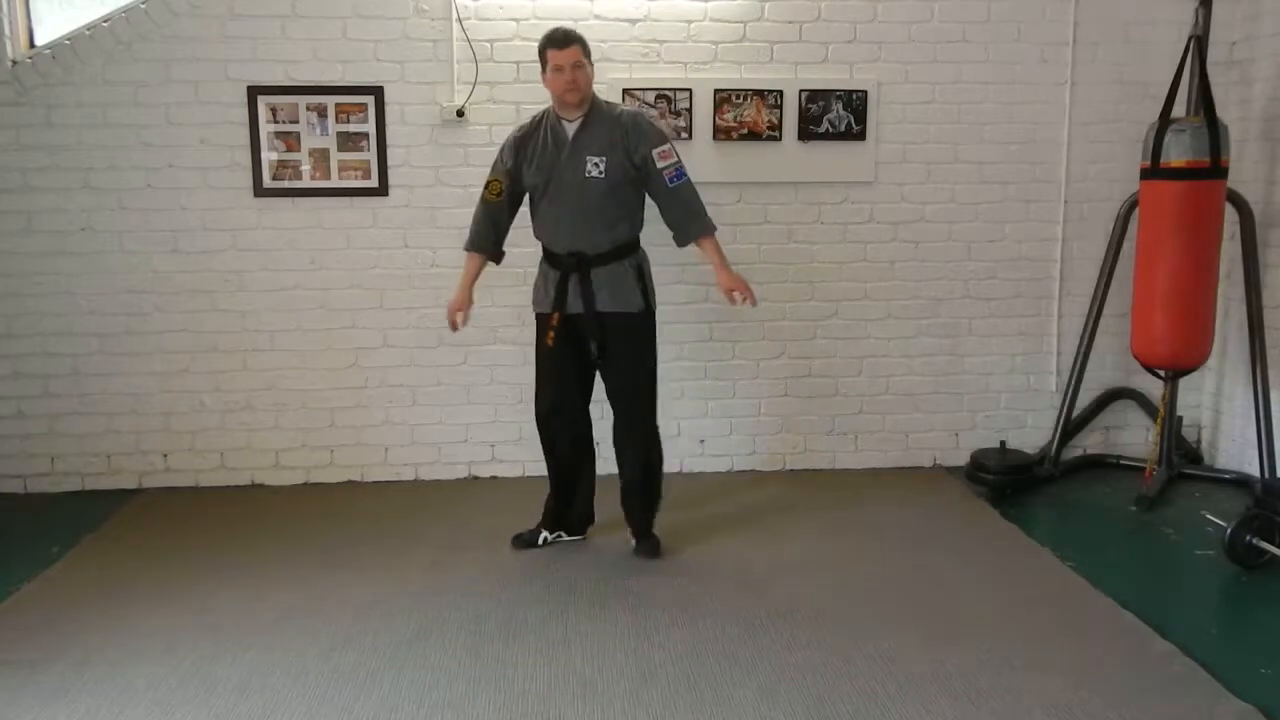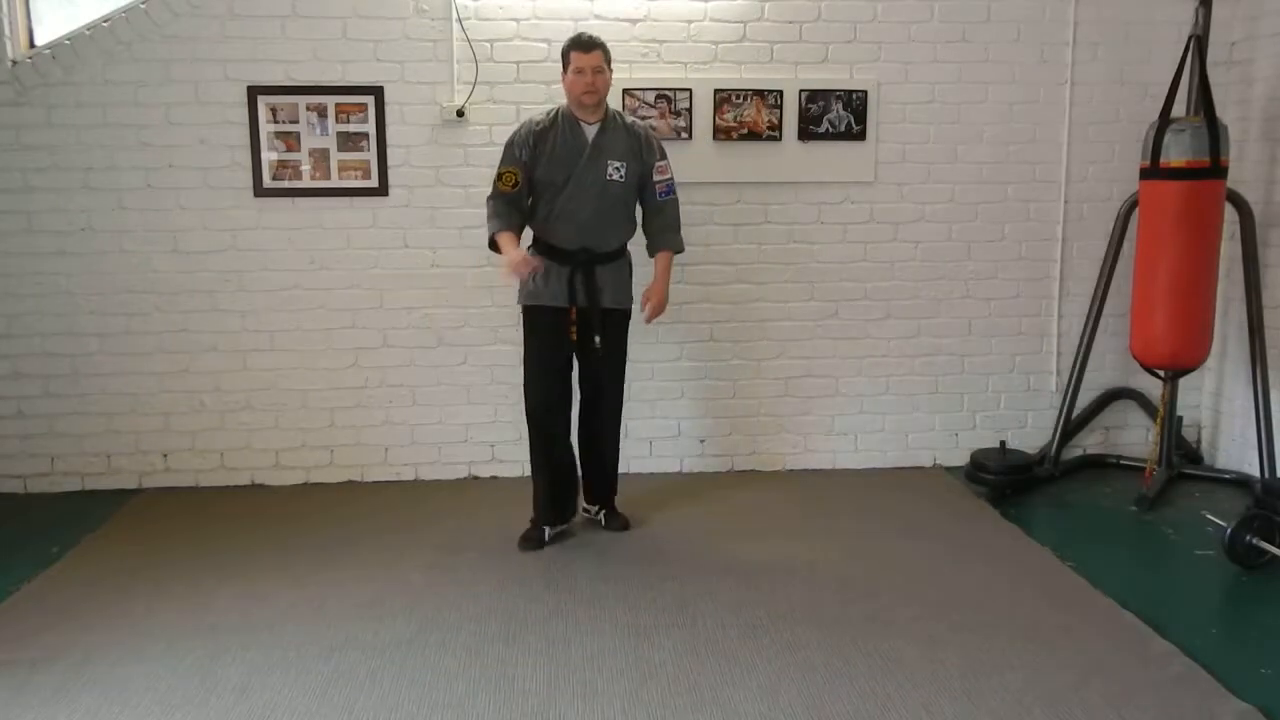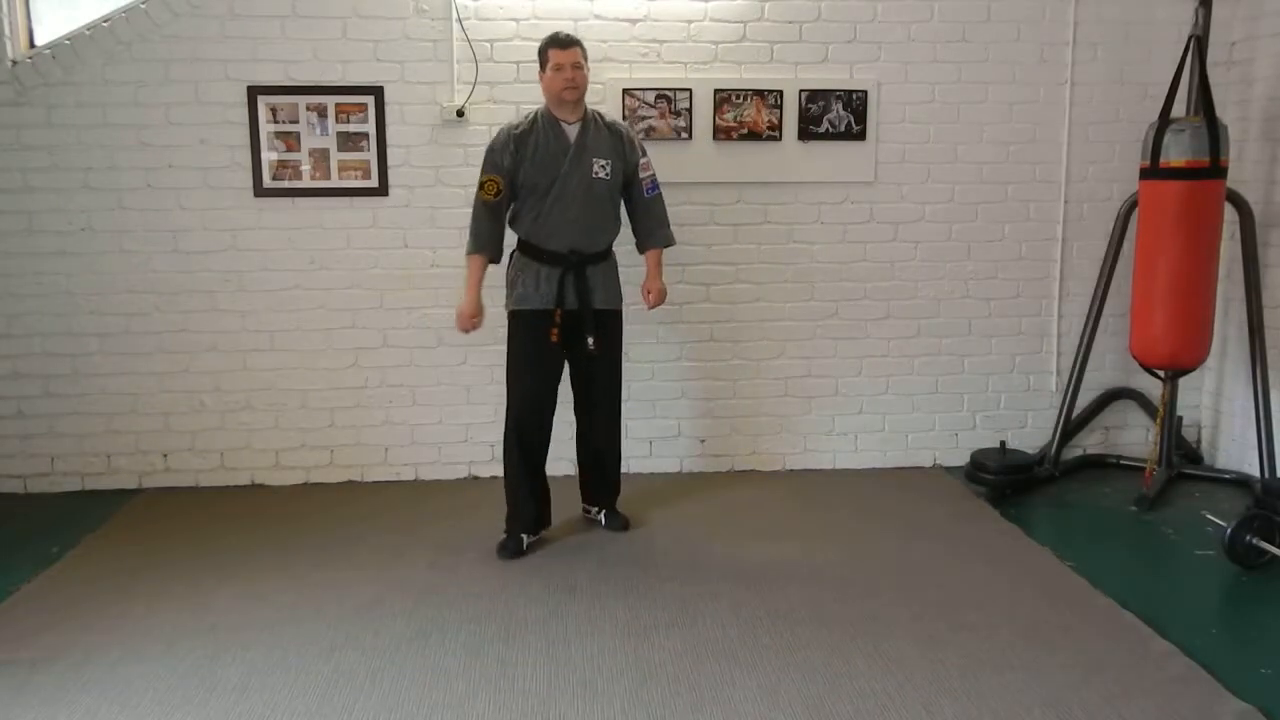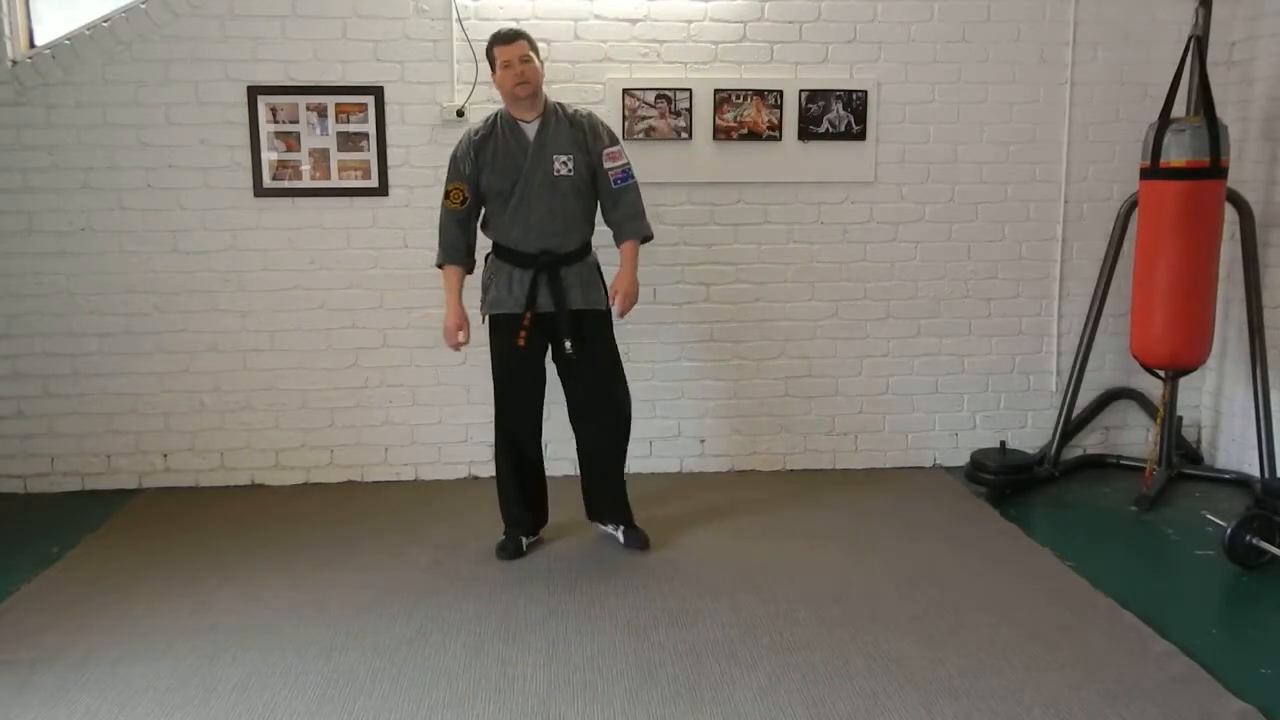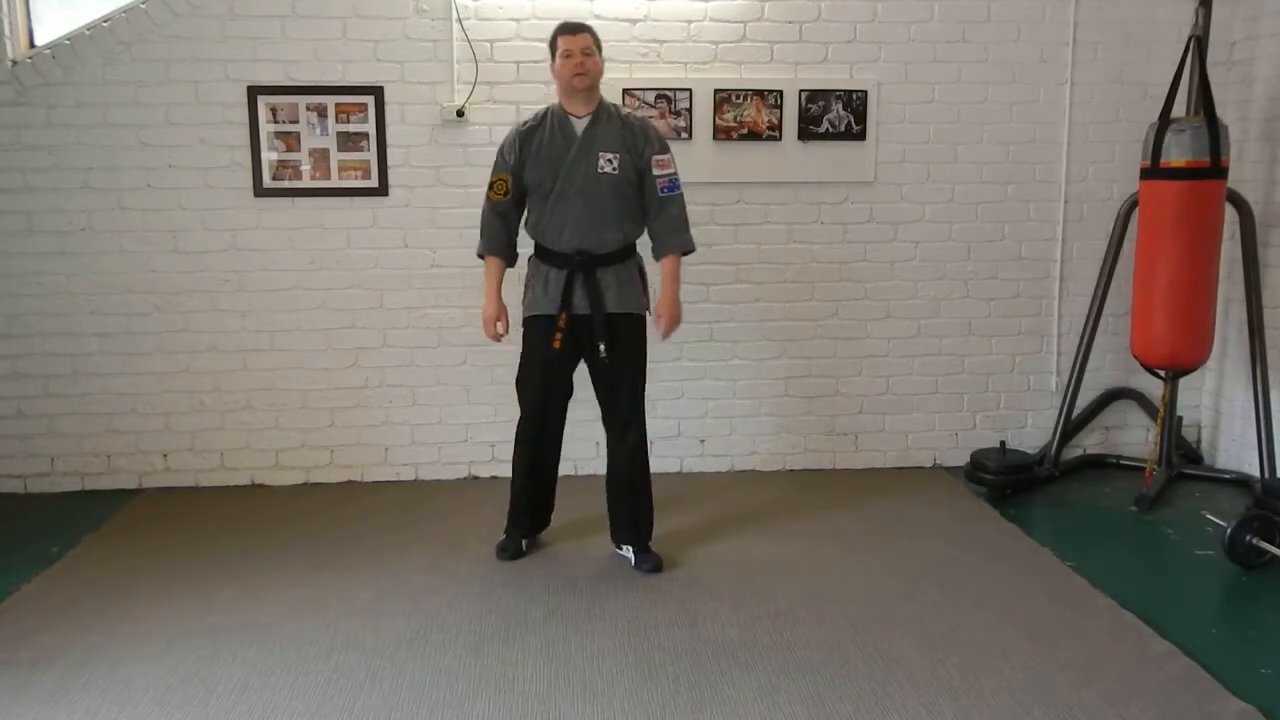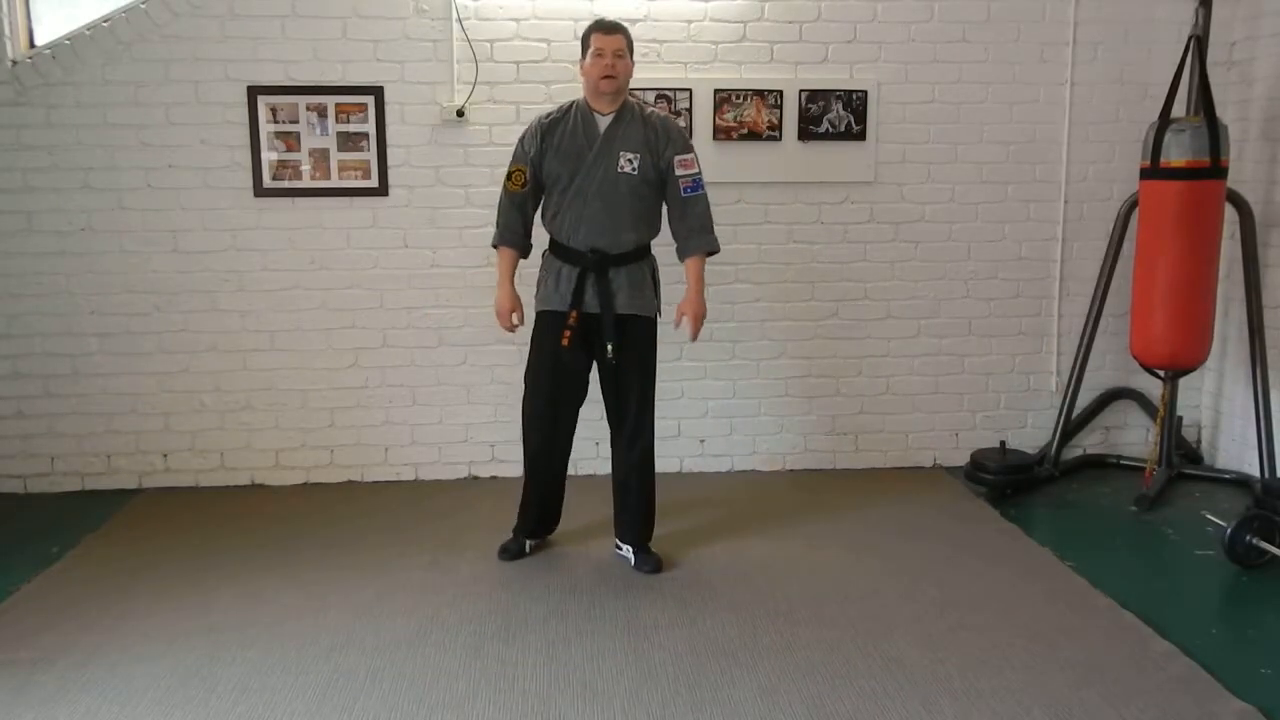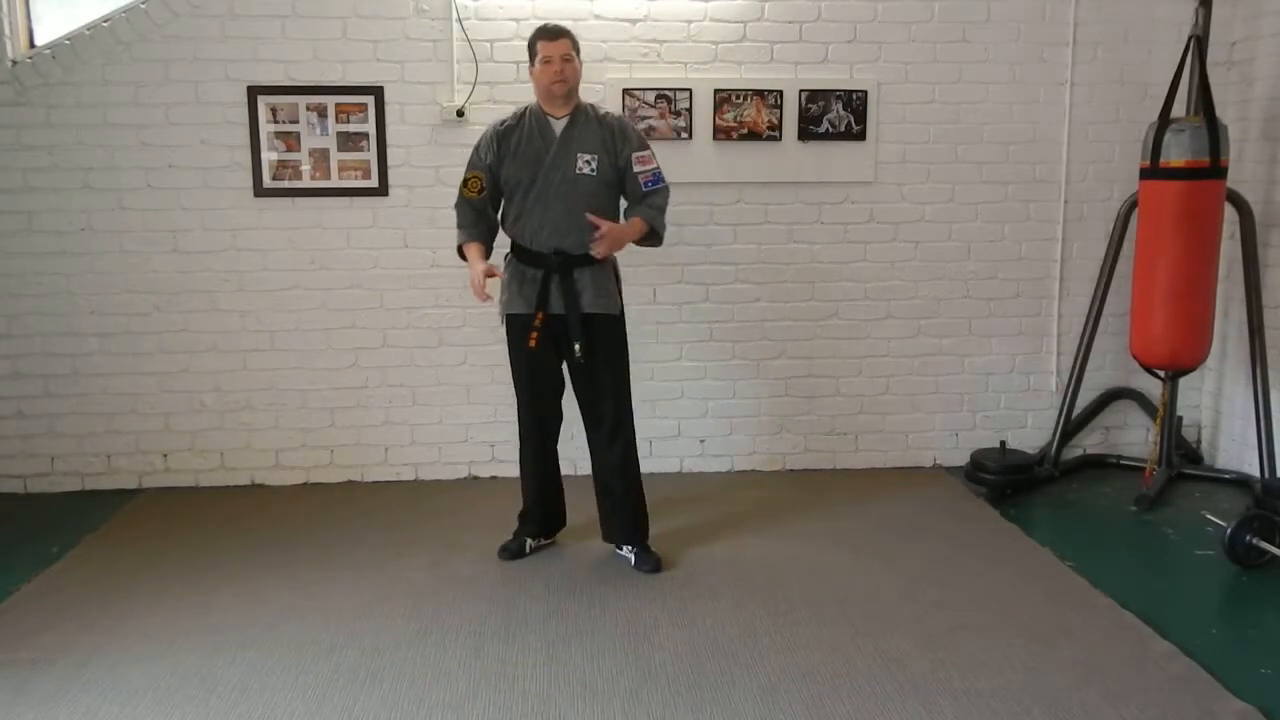
dt=0.5s
person 1, frame 1
left shoulder: (632, 128)
right shoulder: (524, 141)
left elbow: (678, 197)
right elbow: (492, 215)
left wrist: (721, 266)
right wrist: (465, 287)
left hip: (620, 285)
right hip: (558, 288)
left knee: (635, 407)
right knee: (558, 411)
left ankle: (642, 521)
right ankle: (566, 519)
person 1, frame 2
left shoulder: (639, 140)
right shoulder: (533, 136)
left elbow: (661, 213)
right elbow: (501, 202)
left wrist: (661, 279)
right wrist: (512, 249)
left hip: (610, 282)
right hip: (549, 283)
left knee: (604, 398)
right knee: (546, 400)
left ankle: (600, 499)
right ankle: (553, 511)
person 1, frame 3
left shoulder: (618, 138)
right shoulder: (513, 140)
left elbow: (646, 206)
right elbow: (487, 216)
left wrist: (654, 271)
right wrist: (471, 291)
left hip: (598, 282)
right hip: (535, 284)
left knee: (600, 402)
right knee: (528, 407)
left ankle: (600, 499)
right ankle: (524, 521)
person 1, frame 4
left shoulder: (587, 130)
right shoulder: (475, 145)
left elbow: (623, 201)
right elbow: (456, 227)
left wrist: (627, 269)
right wrist: (453, 303)
left hip: (580, 283)
right hip: (512, 288)
left knee: (604, 406)
right knee: (516, 414)
left ankle: (611, 512)
right ankle: (523, 523)
person 1, frame 5
left shoulder: (638, 132)
right shoulder: (525, 138)
left elbow: (667, 215)
right elbow: (499, 221)
left wrist: (669, 290)
right wrist: (492, 295)
left hip: (618, 290)
right hip: (549, 289)
left knee: (625, 419)
right knee: (538, 415)
left ankle: (632, 536)
right ankle: (524, 525)
person 1, frame 6
left shoulder: (660, 132)
right shoulder: (546, 130)
left elbow: (689, 213)
right elbow: (515, 209)
left wrist: (694, 289)
right wrist: (505, 283)
left hip: (629, 288)
right hip: (561, 285)
left knee: (632, 420)
right knee: (545, 413)
left ankle: (633, 537)
right ankle: (534, 525)
person 1, frame 7
left shoulder: (615, 131)
right shoulder: (501, 137)
left elbow: (652, 197)
right elbow: (472, 208)
left wrist: (625, 231)
right wrist: (477, 258)
left hip: (594, 288)
right hip: (528, 289)
left knee: (609, 415)
right knee: (536, 415)
left ankle: (628, 534)
right ankle: (538, 525)
